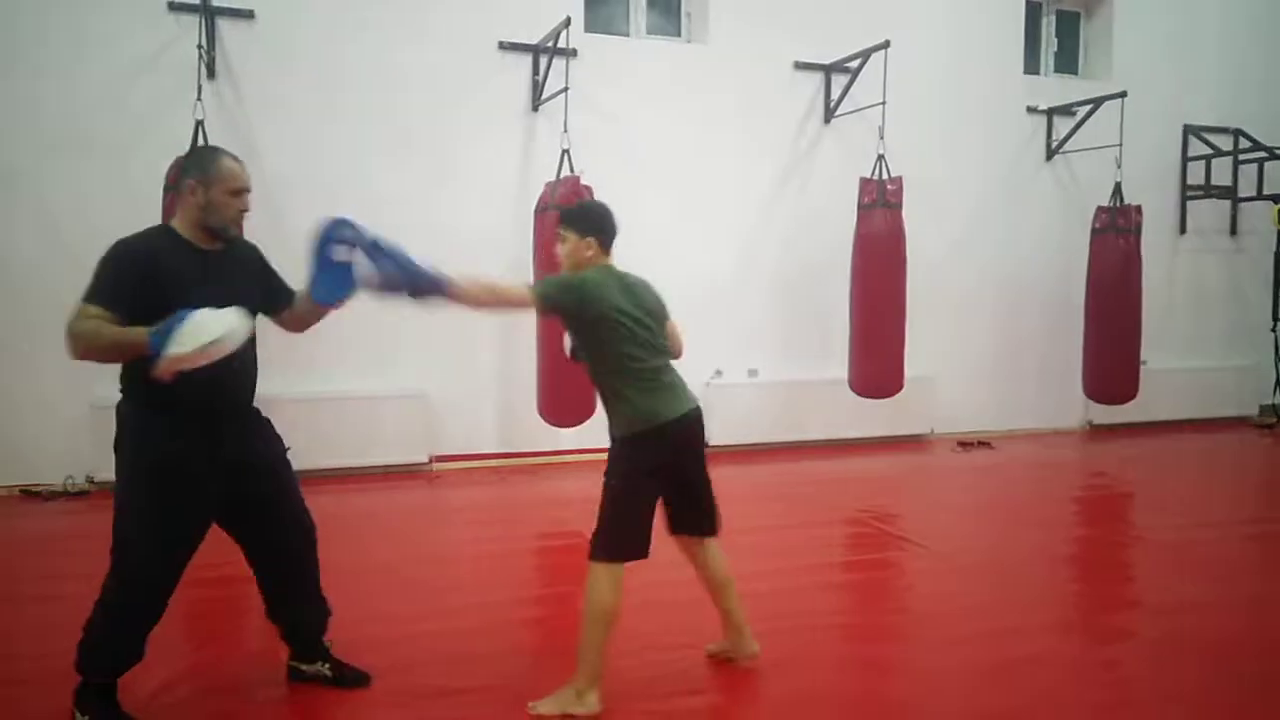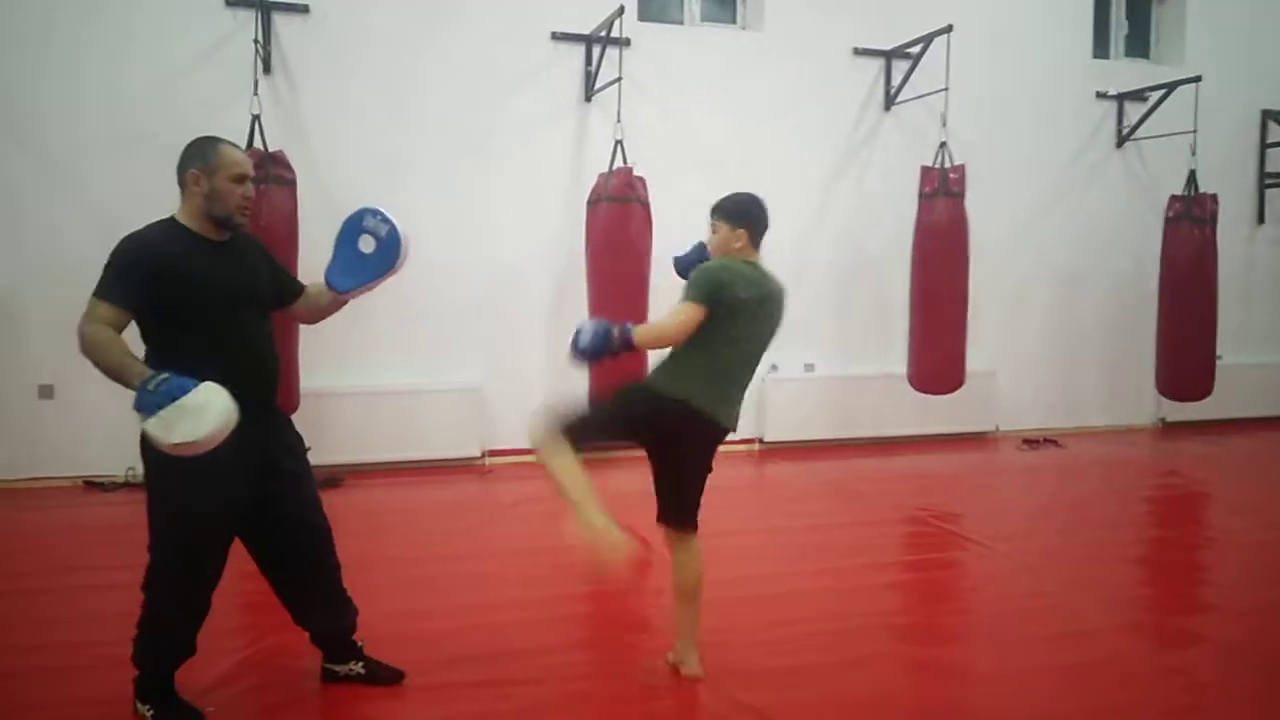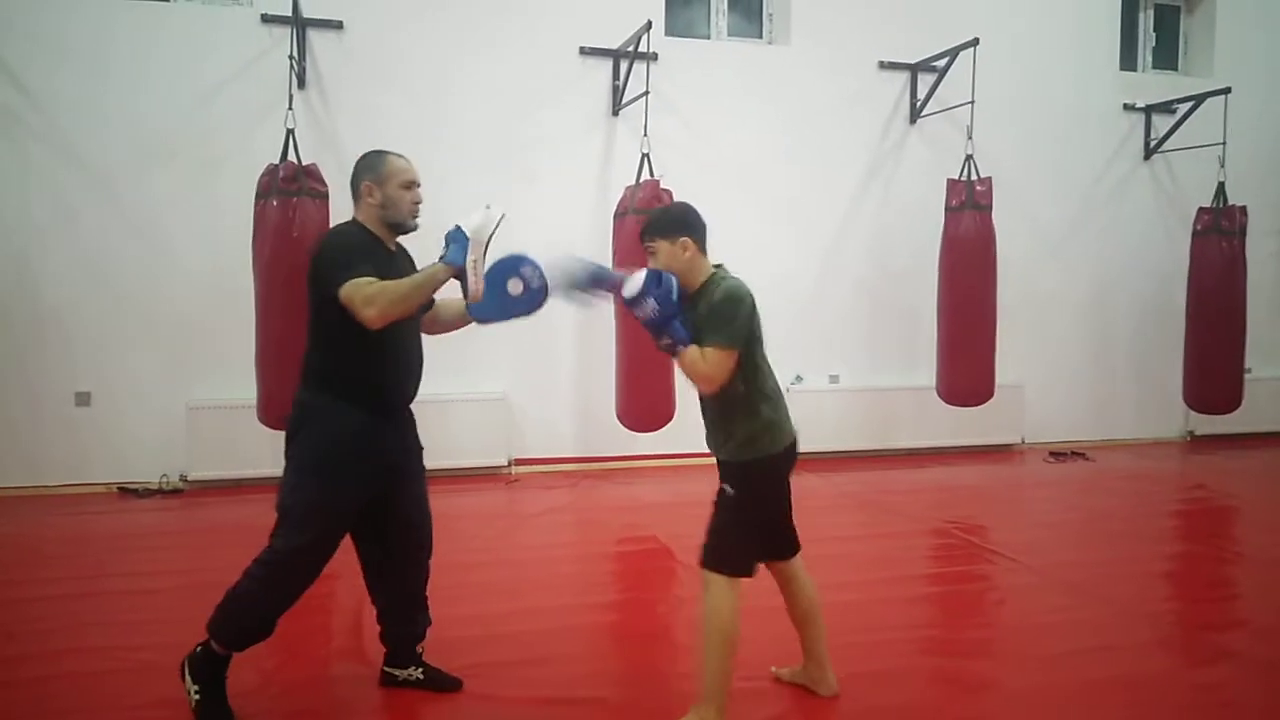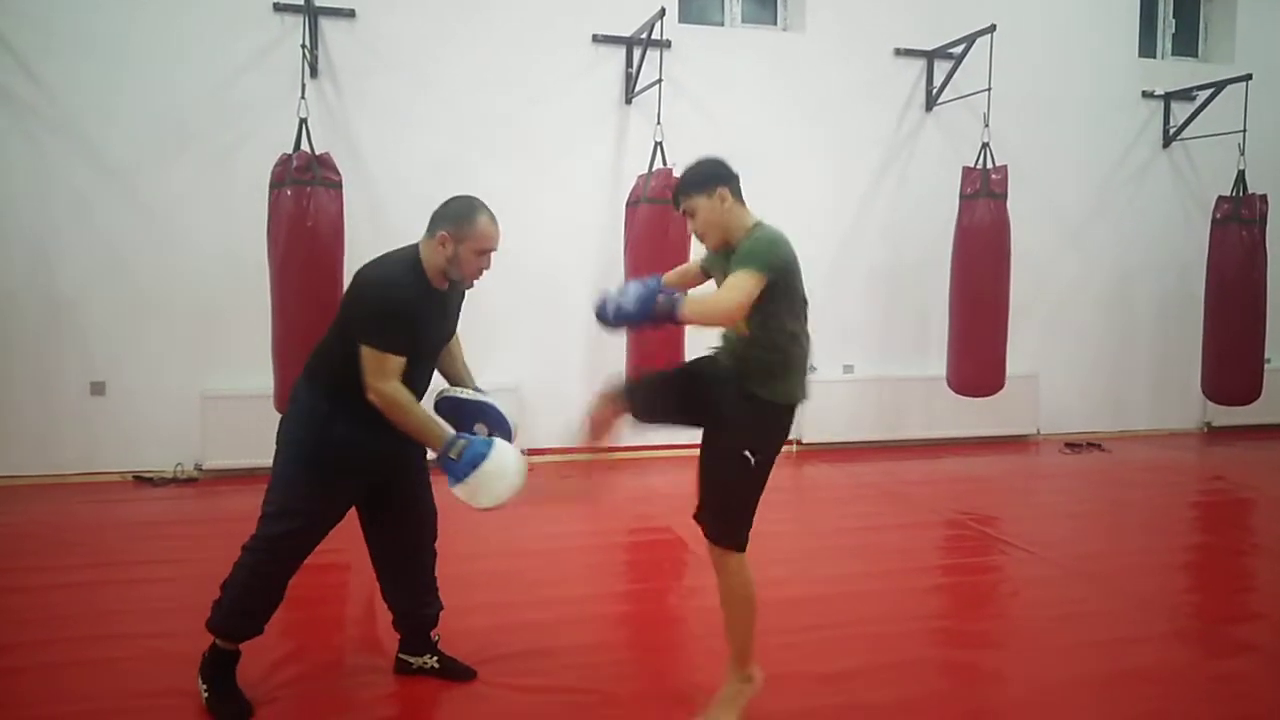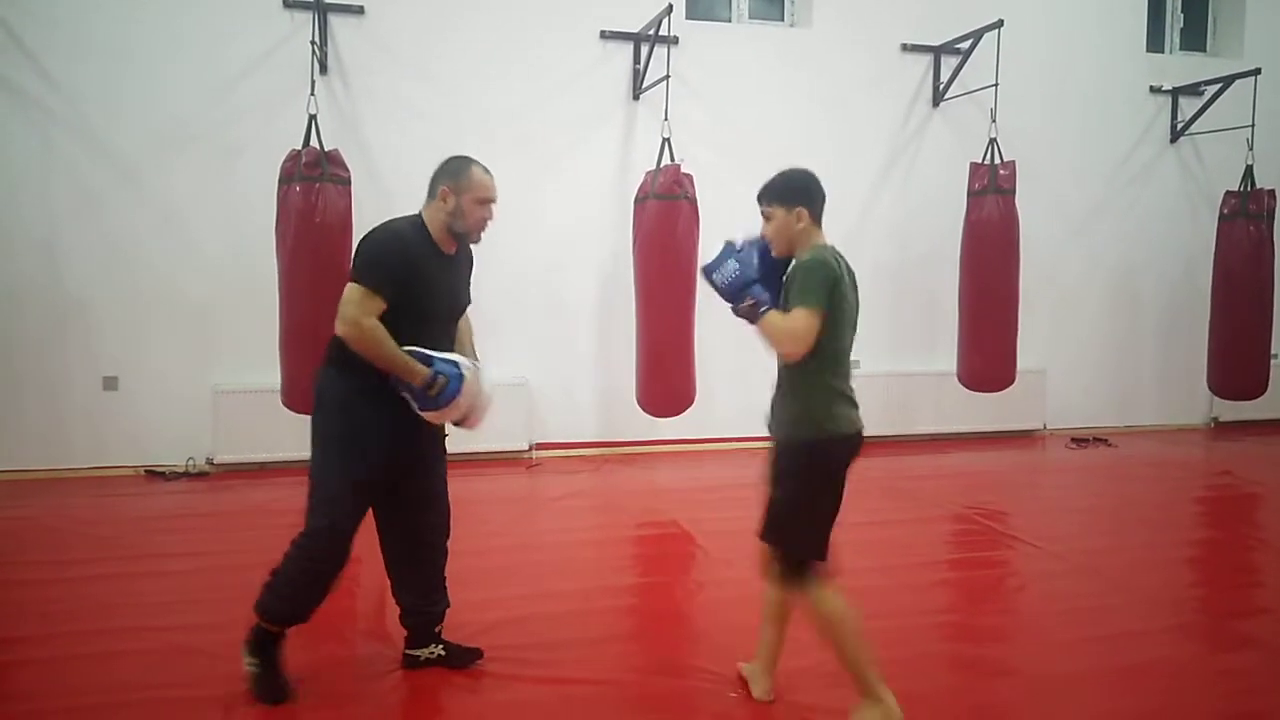
dt=1s
person 1, frame 1
left shoulder: (243, 257)
right shoulder: (139, 256)
left elbow: (296, 314)
right elbow: (82, 335)
left wrist: (330, 287)
right wrist: (151, 338)
left hip: (240, 431)
right hip: (163, 441)
left knee: (290, 537)
right knee: (144, 569)
left ankle: (309, 653)
person 1, frame 2
left shoulder: (249, 249)
right shoulder: (148, 251)
left elbow: (305, 305)
right elbow: (94, 330)
right wrist: (146, 379)
left hip: (264, 428)
left knee: (307, 541)
right knee: (185, 564)
left ankle: (340, 652)
person 1, frame 3
left shoulder: (395, 255)
right shoulder: (343, 246)
left elbow: (428, 318)
right elbow: (374, 312)
right wrist: (445, 261)
left hip: (390, 425)
right hip: (334, 427)
left knee: (406, 543)
right knee: (297, 550)
left ankle: (401, 657)
right ankle: (207, 662)
person 1, frame 4
left shoulder: (451, 284)
right shoulder: (386, 284)
right elbow: (382, 386)
left wrist: (470, 394)
right wrist: (446, 442)
left hip: (390, 429)
right hip: (326, 425)
left knee: (412, 532)
right knee: (282, 541)
left ankle: (417, 646)
right ankle: (219, 661)
person 1, frame 5
left shoulder: (459, 254)
right shoulder: (390, 245)
right elbow: (353, 325)
right wrist: (424, 373)
left hip: (412, 406)
right hip: (355, 402)
left knee: (427, 523)
right knee: (333, 525)
left ankle: (423, 637)
right ankle: (266, 640)
person 2, frame 1
left shoulder: (580, 288)
right shoulder: (642, 288)
left elbow: (499, 295)
left wrist: (428, 282)
left hip: (646, 436)
right hip: (686, 420)
left knee: (607, 561)
right knee: (698, 538)
right ankle: (740, 639)
person 2, frame 2
left shoulder: (714, 272)
right shoulder: (777, 293)
left elbow: (674, 330)
left wrist: (618, 337)
left hip: (666, 401)
right hip: (709, 420)
left knee: (553, 439)
right knee: (682, 531)
left ankle: (602, 527)
right ankle: (687, 652)
person 2, frame 3
left shoulder: (725, 294)
right shoulder: (709, 287)
left elbow: (707, 378)
left wrist: (666, 325)
left hip: (754, 450)
right hip: (758, 443)
left knee: (720, 574)
right knee: (784, 558)
right ankle: (816, 670)
person 2, frame 4
left shoulder: (764, 244)
right shoulder: (730, 246)
left elbow: (731, 308)
right elbow: (680, 276)
left wrist: (655, 306)
right wrist: (640, 296)
left hip: (762, 398)
right hip: (727, 381)
left knee: (723, 544)
right knee: (610, 402)
person 2, frame 5
left shoulder: (814, 265)
right shoulder: (824, 264)
left elbow: (793, 342)
right elbow: (790, 331)
left wrist: (753, 294)
right wrist: (761, 291)
left hip: (813, 438)
right hip: (820, 432)
left knee: (799, 575)
right knee: (776, 556)
right ankle: (763, 671)
